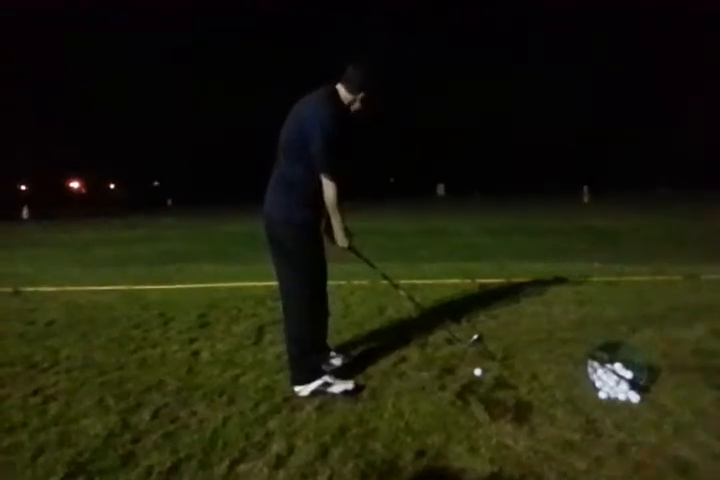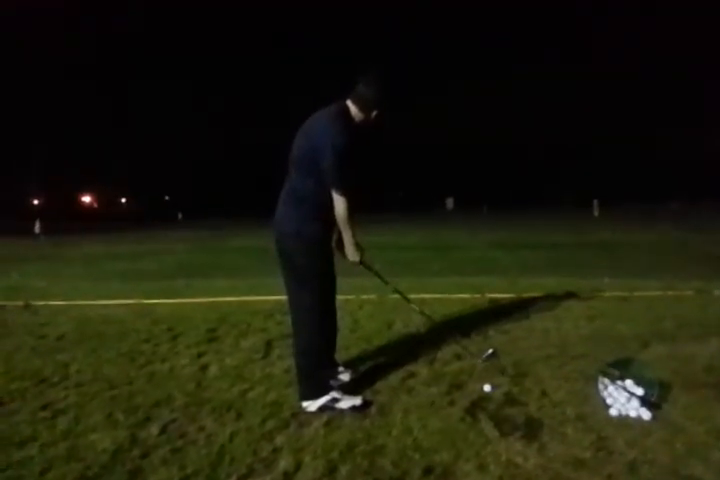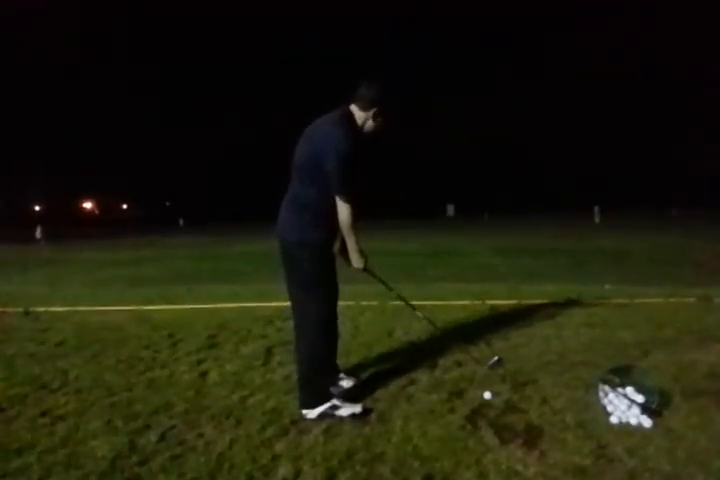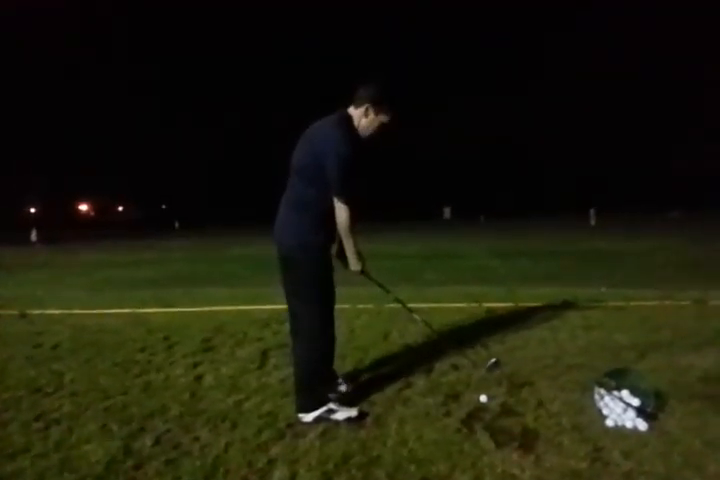
dt=1s
person 1, frame 1
left shoulder: (322, 105)
right shoulder: (324, 113)
right elbow: (327, 178)
left wrist: (327, 220)
right wrist: (338, 226)
left hip: (292, 208)
right hip: (291, 213)
left knee: (312, 285)
right knee: (302, 291)
left ankle: (316, 351)
right ankle: (308, 376)
person 1, frame 2
left shoulder: (332, 120)
right shoulder: (335, 131)
right elbow: (338, 193)
left wrist: (336, 232)
right wrist: (350, 241)
left hip: (303, 222)
right hip: (301, 227)
left knee: (322, 301)
right knee: (311, 306)
left ankle: (324, 365)
right ankle: (316, 392)
person 1, frame 3
left shoulder: (335, 126)
right shoulder: (340, 136)
right elbow: (342, 201)
left wrist: (340, 240)
right wrist: (353, 249)
left hip: (305, 227)
right hip: (305, 233)
left knee: (323, 306)
right knee: (314, 312)
left ankle: (326, 372)
right ankle: (316, 399)
person 1, frame 4
left shoulder: (331, 130)
right shoulder: (338, 138)
right elbow: (340, 203)
left wrist: (341, 245)
right wrist: (350, 251)
left hip: (301, 232)
right hip: (303, 237)
left knee: (320, 313)
right knee: (311, 318)
left ankle: (323, 379)
right ankle: (312, 403)
